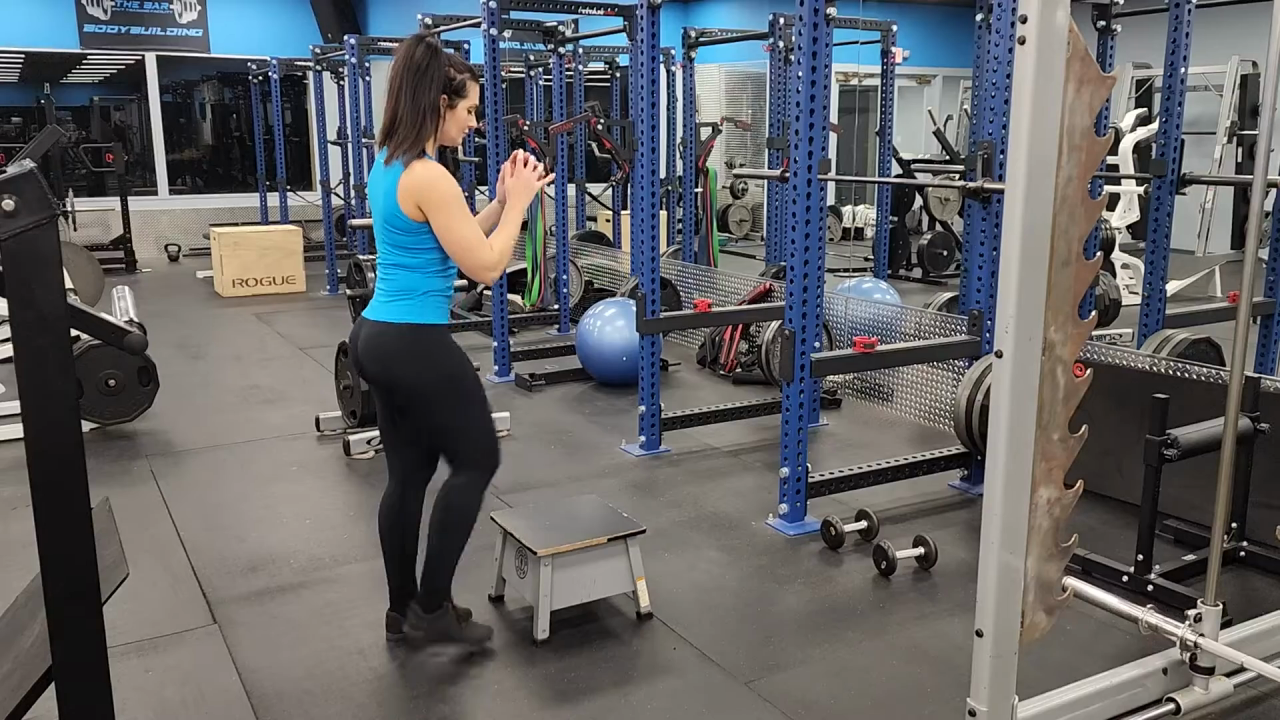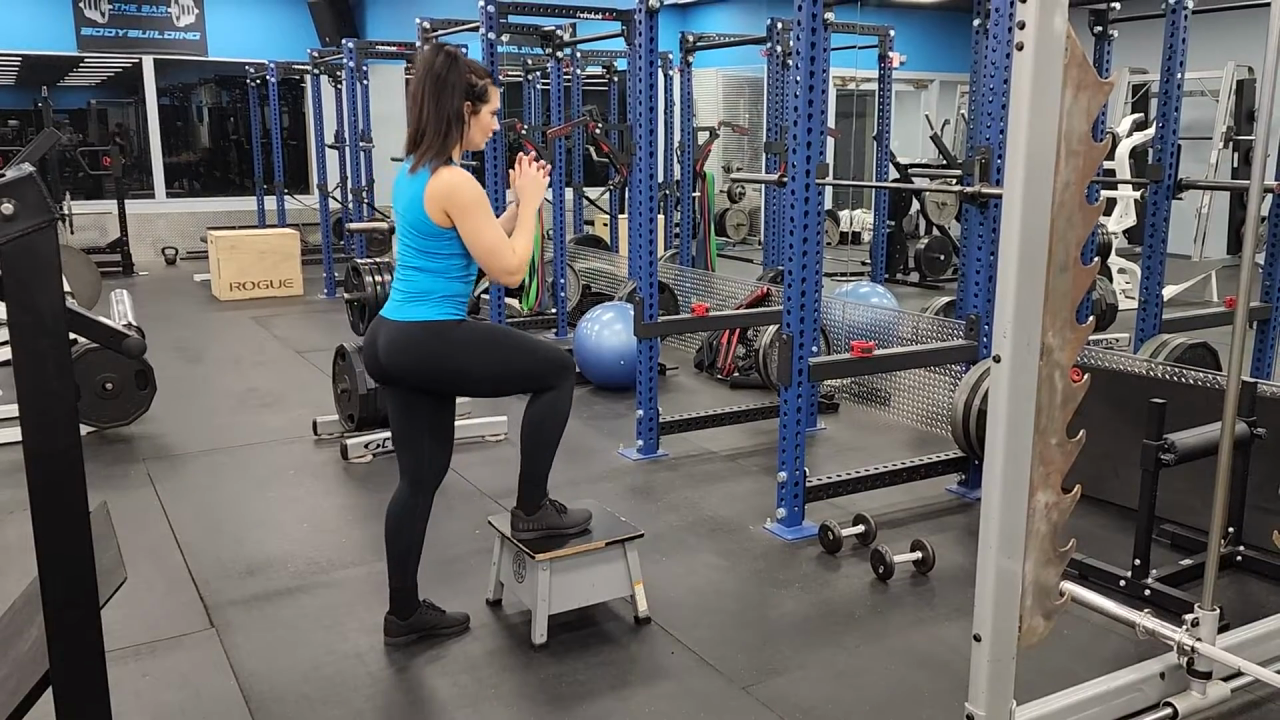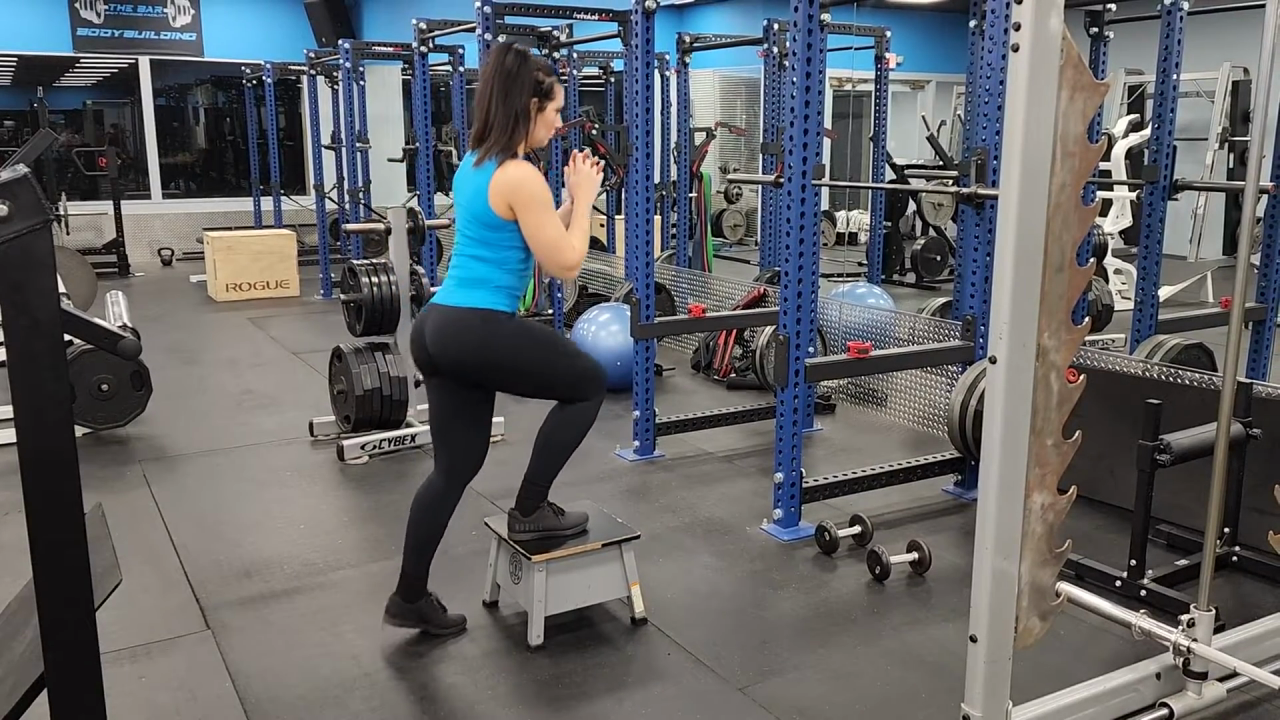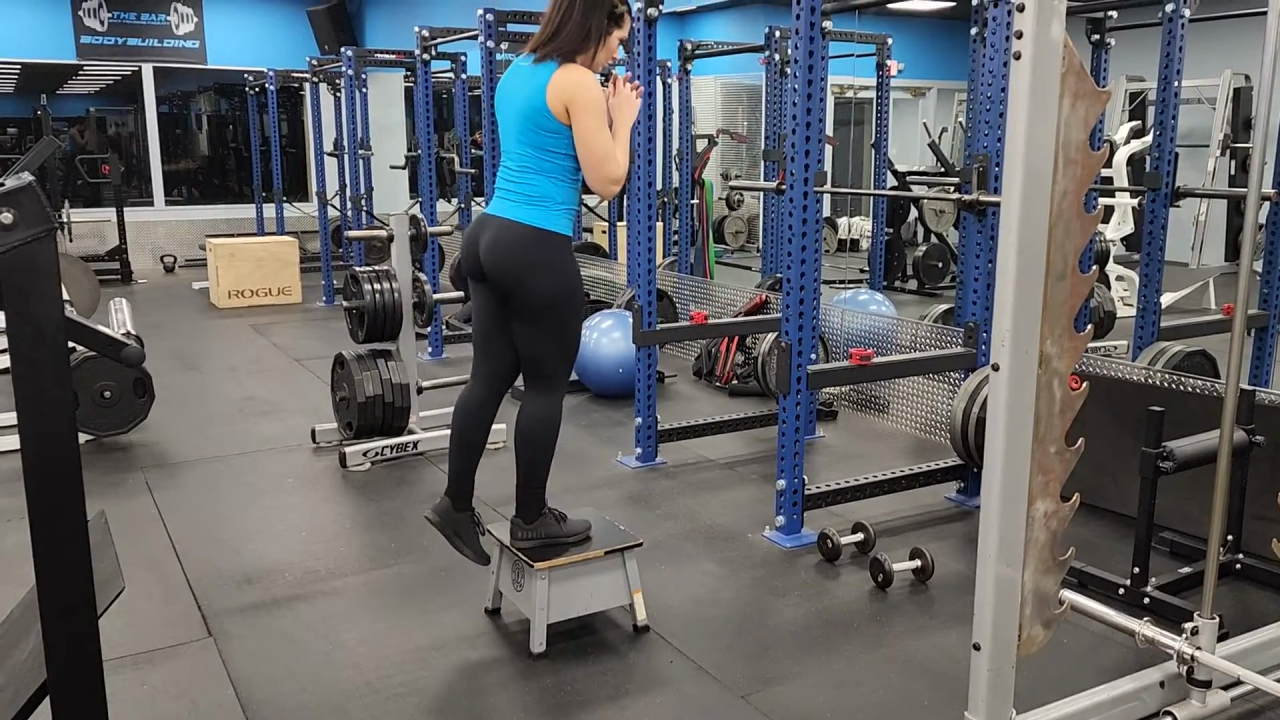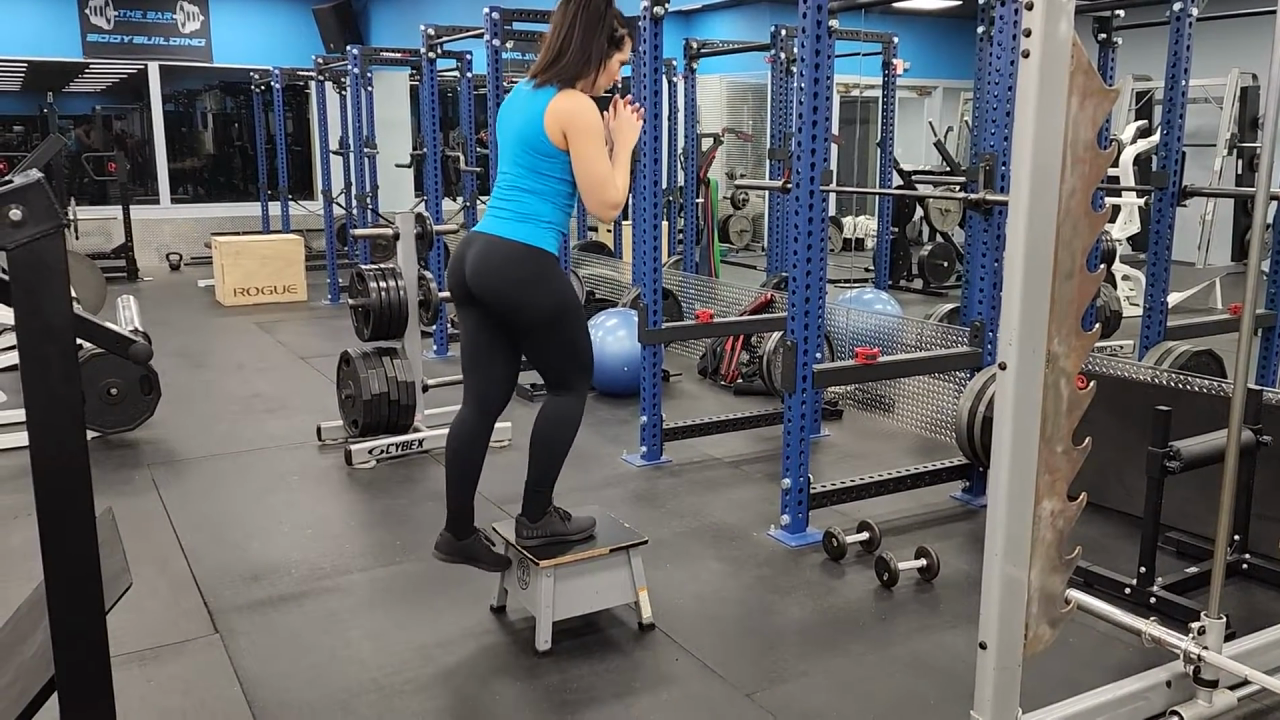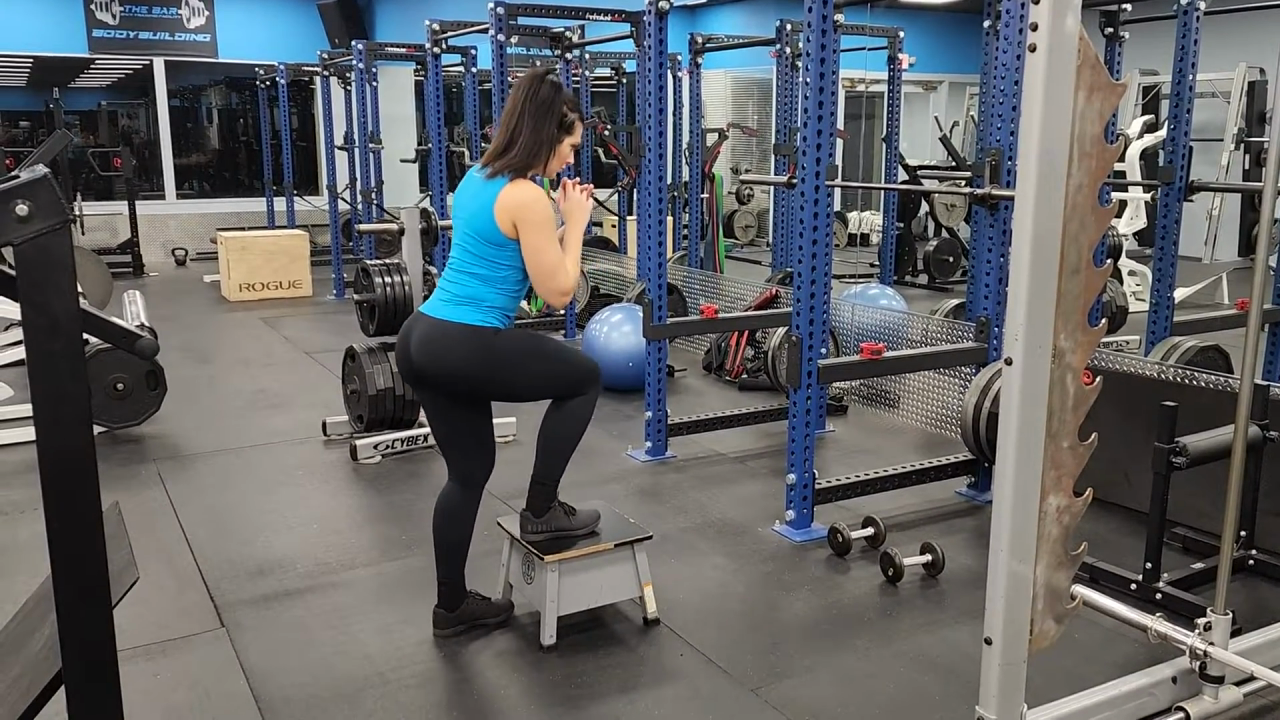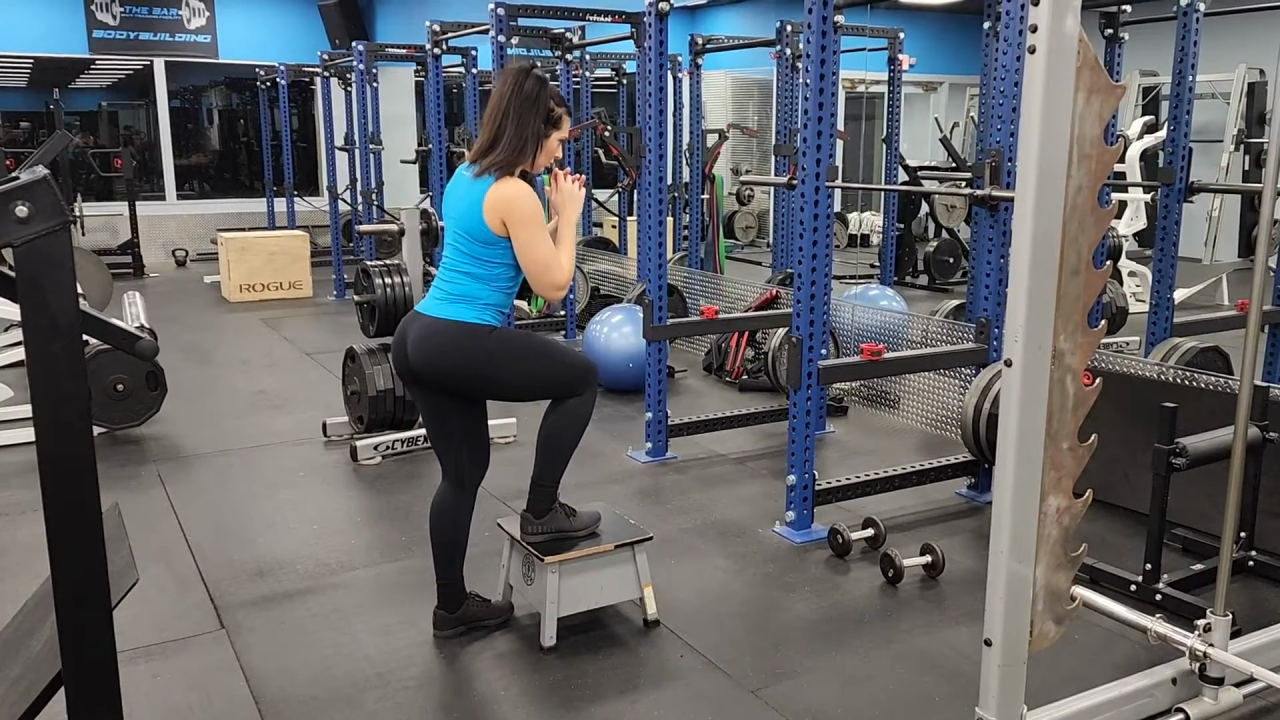
dt=0.7s
person 1, frame 1
left shoulder: (388, 165)
right shoulder: (428, 177)
right elbow: (485, 266)
left wrist: (499, 202)
right wrist: (519, 204)
left hip: (378, 336)
right hip: (415, 344)
left knee: (407, 477)
right knee: (476, 464)
left ankle: (405, 609)
right ankle: (433, 610)
person 1, frame 2
left shoulder: (413, 170)
right shoulder: (455, 183)
right elbow: (509, 270)
left wrist: (519, 205)
right wrist: (530, 203)
left hip: (391, 340)
right hip: (430, 342)
left knee: (419, 477)
right knee: (557, 371)
left ankle: (404, 612)
right ankle: (532, 508)
person 1, frame 3
left shoulder: (474, 164)
right shoulder: (518, 177)
right elbow: (564, 265)
left wrist: (568, 201)
right wrist: (583, 200)
left hip: (437, 329)
right hip: (478, 331)
left knee: (454, 467)
right knee: (587, 384)
left ankle: (410, 597)
right ankle: (530, 511)
person 1, frame 4
left shoulder: (517, 72)
right shoulder: (577, 82)
right elbow: (606, 181)
left wrist: (602, 116)
right wrist: (622, 120)
left hip: (488, 237)
right hip: (536, 249)
left knee: (489, 376)
right knee: (546, 384)
left ankle: (455, 504)
right ankle: (531, 519)
person 1, frame 5
left shoulder: (520, 94)
right shoulder: (576, 107)
right elbow: (605, 205)
left wrist: (604, 141)
right wrist: (623, 144)
left hip: (474, 257)
right hip: (522, 268)
left knee: (482, 400)
right knee: (571, 384)
left ankle: (458, 532)
right ankle: (536, 518)
person 1, frame 6
left shoulder: (477, 178)
right shoulder: (525, 197)
right elbow: (558, 292)
left wrist: (562, 223)
right wrist: (576, 224)
left hip: (422, 341)
right hip: (466, 347)
left knee: (468, 473)
right knee: (583, 378)
left ankle: (452, 605)
right ankle: (541, 510)
person 1, frame 7
left shoulder: (466, 176)
right shoulder: (514, 194)
right elbow: (553, 285)
left wrist: (556, 217)
right wrist: (568, 216)
left hip: (418, 340)
right hip: (461, 346)
left knee: (461, 475)
right knee: (581, 378)
left ankle: (451, 606)
right ankle: (542, 511)
